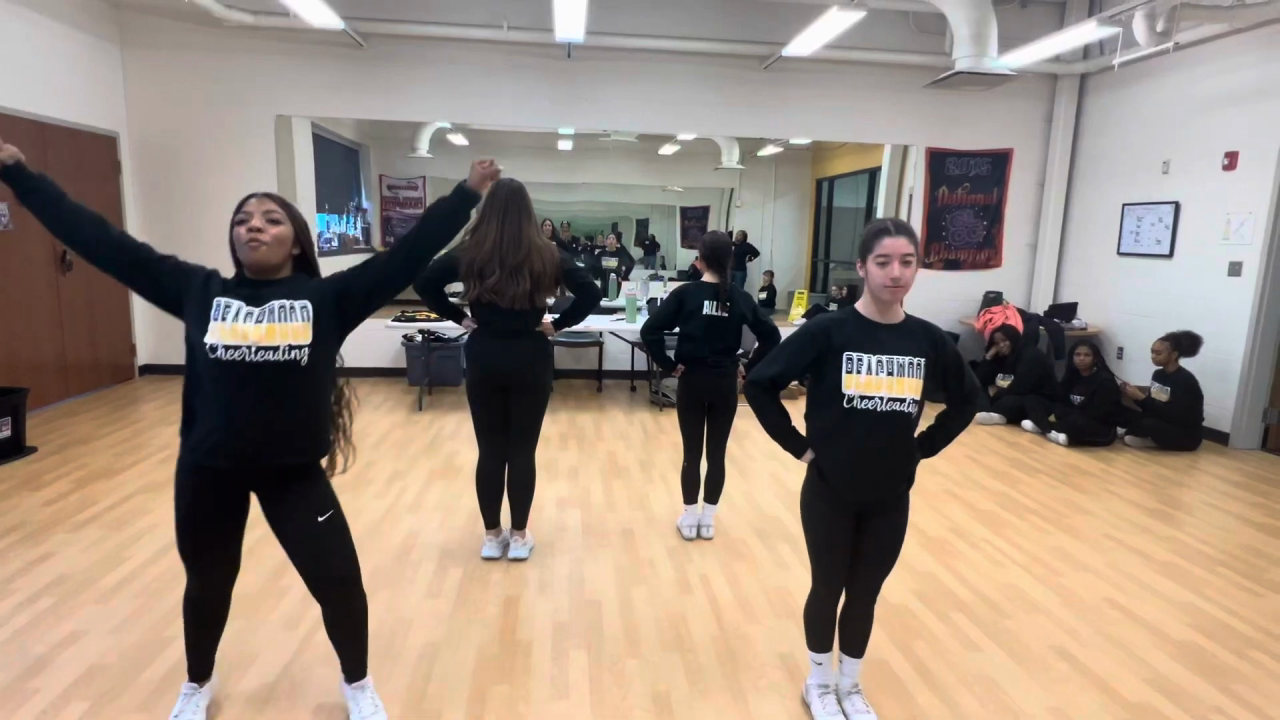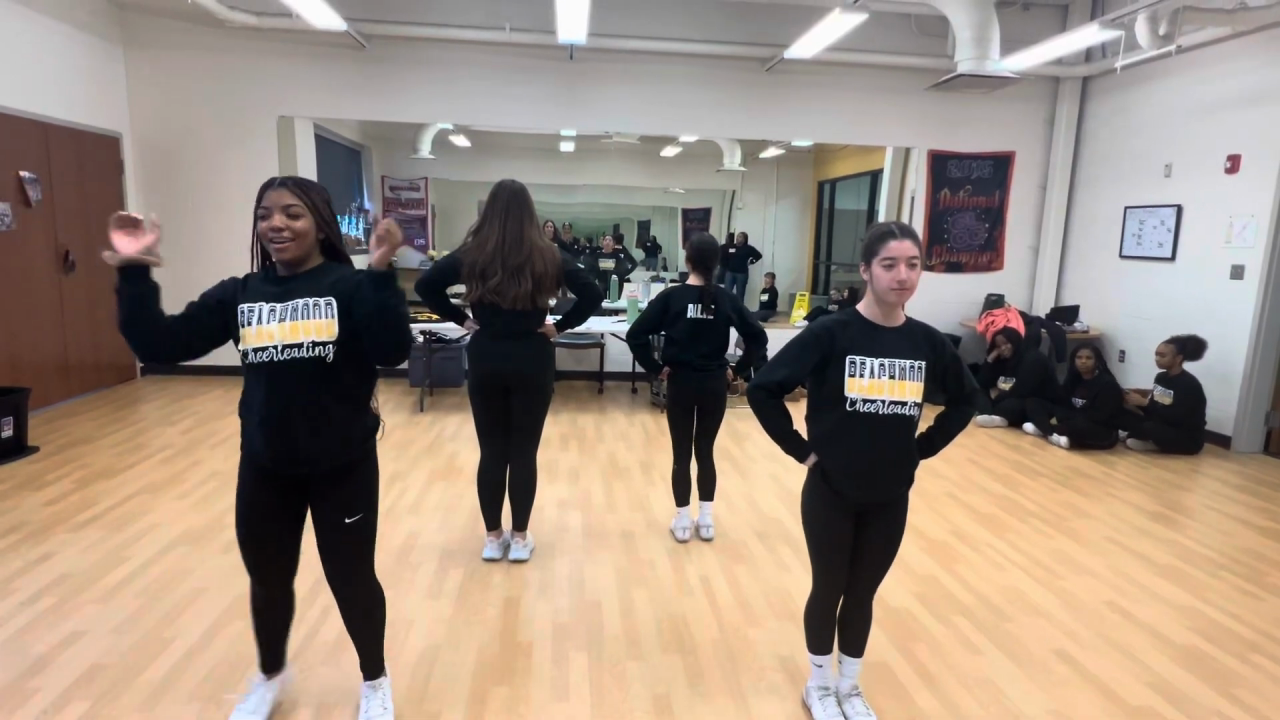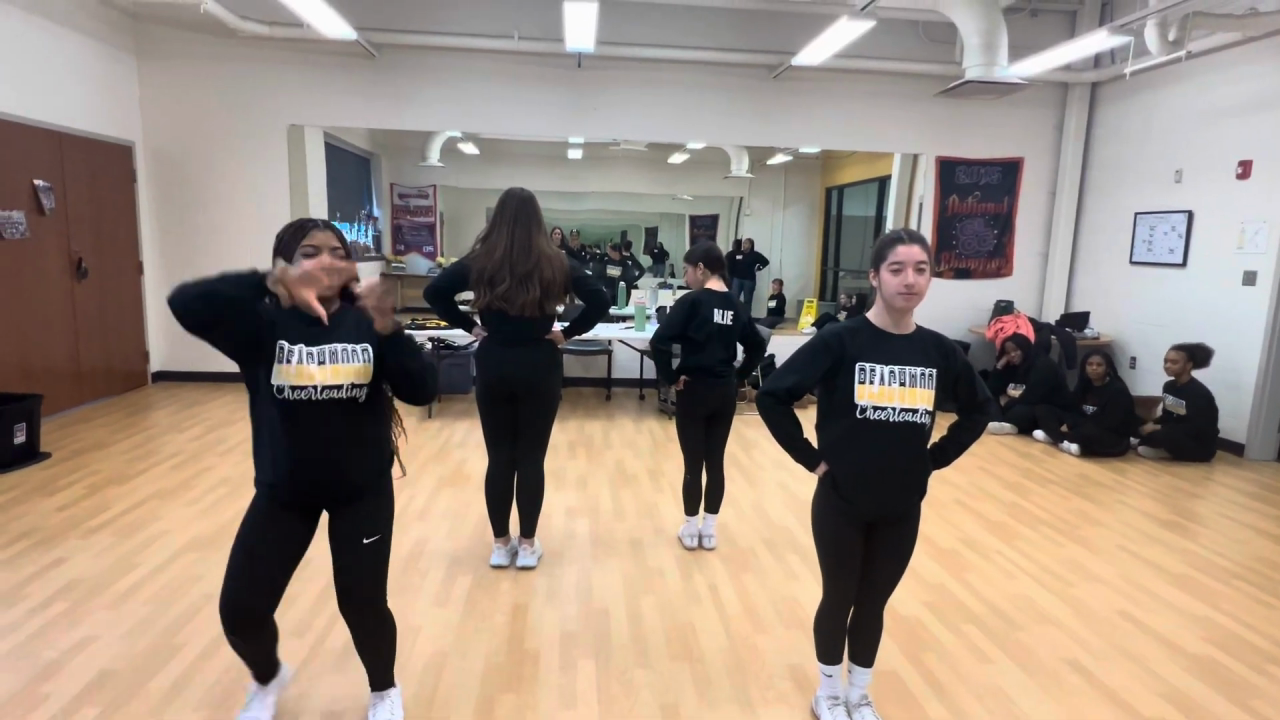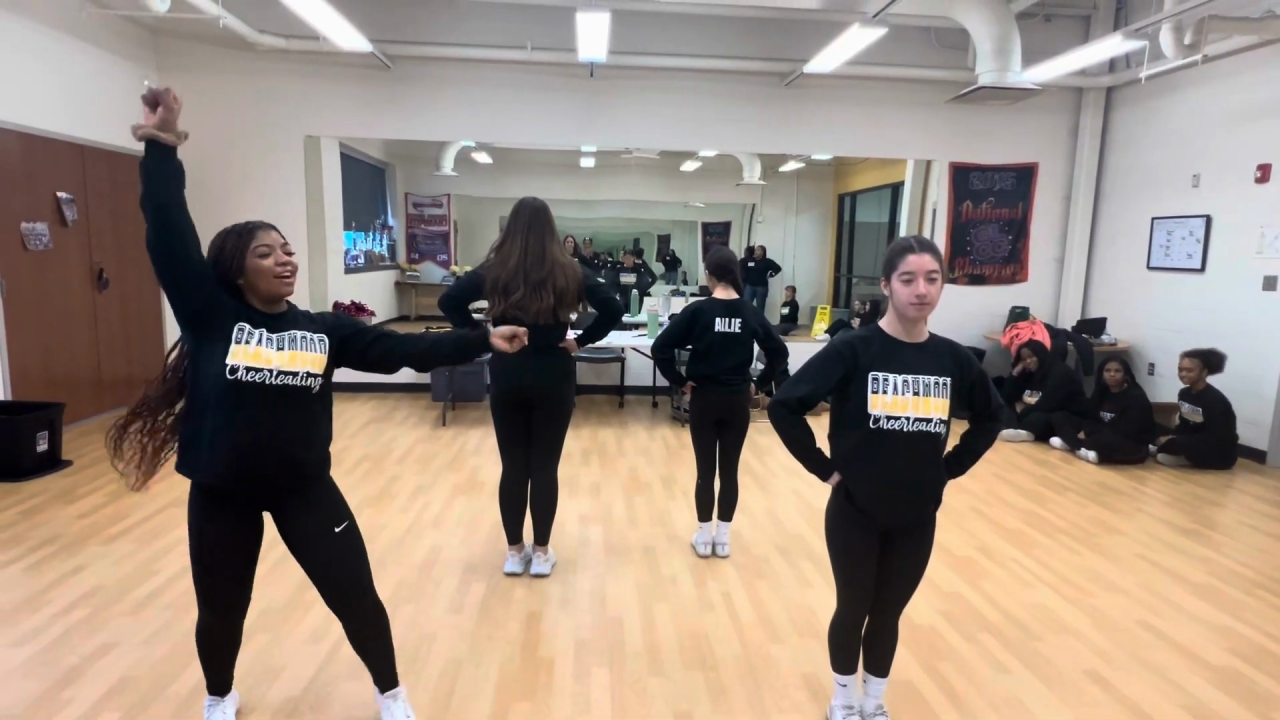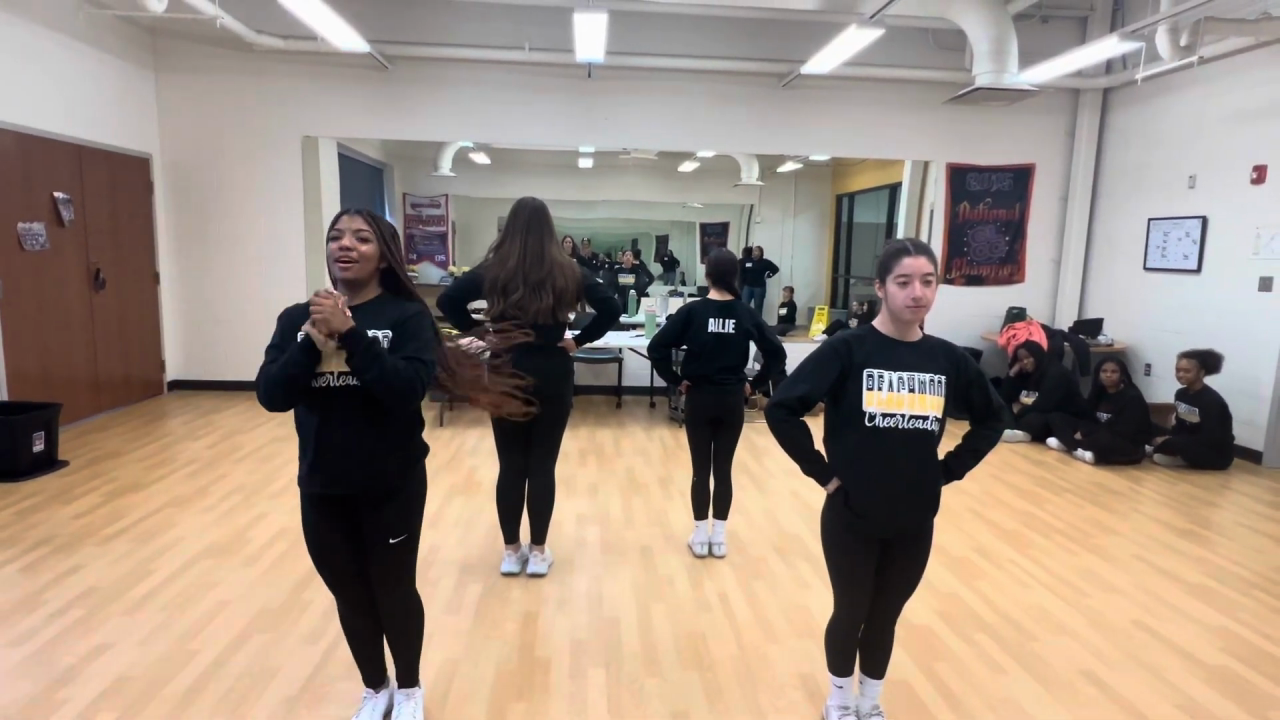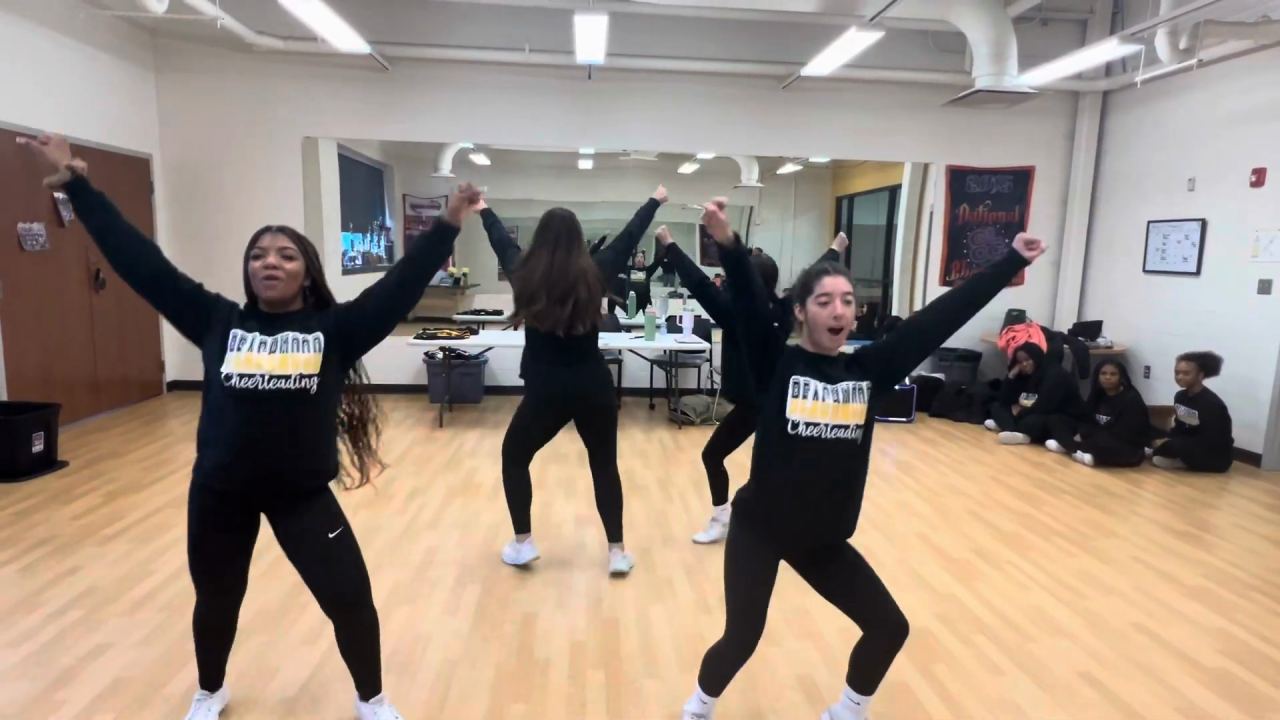
dt=0.7s
person 1, frame 1
left shoulder: (328, 298)
right shoulder: (199, 291)
left elbow: (409, 254)
right elbow: (106, 243)
left wrist: (467, 193)
left hip: (295, 471)
right hip: (209, 469)
left knee: (340, 583)
right knee: (207, 586)
person 1, frame 2
left shoulder: (352, 289)
right shoulder: (238, 294)
left elbow: (390, 351)
right elbow: (158, 349)
left wrist: (382, 275)
right wrist: (134, 272)
left hip: (342, 462)
right hip: (265, 465)
left knee: (352, 577)
right knee: (269, 578)
right ankle: (269, 676)
person 1, frame 3
left shoulder: (371, 324)
right shoulder: (258, 323)
left elbow: (421, 390)
right elbow: (185, 303)
left wrist: (388, 331)
right wrist: (271, 284)
left hip: (361, 491)
right hip: (282, 492)
left knee: (362, 603)
right knee: (239, 606)
person 1, frame 4
left shoulder: (329, 328)
right shoulder: (213, 316)
left elbow: (408, 351)
right elbow: (168, 239)
left wrist: (480, 340)
right wrist: (161, 150)
left hip: (305, 488)
right hip: (222, 493)
left knee: (355, 597)
right knee: (221, 608)
person 1, frame 5
left shoulder: (406, 315)
right shoulder: (297, 318)
left elbow: (408, 387)
right elbow: (270, 394)
left wrist: (348, 335)
right wrist: (312, 340)
left hip: (392, 483)
right hip: (322, 487)
left knee: (393, 590)
right knee: (349, 594)
person 1, frame 6
left shoulder: (333, 331)
right shoulder: (218, 321)
left elbow: (400, 287)
right elbow: (138, 260)
left wrist: (447, 227)
right wrist: (75, 183)
left hip: (303, 495)
right hip: (220, 494)
left knee: (350, 600)
right knee: (216, 602)
person 2, frame 1
left shoulder: (928, 339)
right shoulder: (827, 331)
left elbow: (967, 398)
right elbow: (759, 384)
left wrist: (923, 447)
right wrist: (799, 444)
left hip: (891, 496)
right hip: (829, 491)
left knee: (865, 594)
right knee: (828, 589)
person 2, frame 2
left shoulder: (928, 341)
right shoulder: (830, 333)
left elbow: (965, 400)
right elbow: (763, 389)
left wrist: (923, 447)
right wrist: (802, 448)
left hip: (890, 497)
right hip: (830, 492)
left knee: (863, 592)
right knee: (828, 589)
person 2, frame 3
left shoulder: (939, 350)
right shoulder: (840, 340)
left elbow: (979, 409)
right elbow: (771, 396)
left wrist: (936, 458)
right wrist: (811, 457)
left hip: (902, 507)
right hip: (841, 503)
left knee: (873, 603)
right knee: (838, 599)
person 2, frame 4
left shoulder: (954, 358)
right shoulder: (852, 349)
left elbow: (989, 418)
right elbow: (783, 406)
left wrist: (949, 469)
right wrist: (824, 467)
left hip: (917, 517)
right hip: (855, 512)
left knee: (888, 613)
right knee: (853, 609)
person 2, frame 5
left shoulder: (948, 358)
right shoulder: (847, 349)
left elbow: (991, 419)
right elbow: (780, 409)
left wrist: (949, 470)
right wrist: (822, 471)
left hip: (915, 520)
right hip: (852, 515)
left knee: (885, 617)
right knee: (850, 614)
person 2, frame 6
left shoulder: (869, 370)
right shoulder: (776, 364)
left elbow: (941, 317)
right elbow: (749, 303)
left wrist: (1012, 262)
right wrist: (728, 244)
left hip: (824, 538)
right hip: (758, 531)
left knee: (890, 628)
right knee: (740, 641)
person 3, frame 1
left shoulder: (469, 254)
right shoulder: (545, 256)
left elbow: (423, 283)
right elbow: (591, 293)
left wrist: (459, 317)
right wrist: (558, 323)
left hip: (483, 359)
right hip: (530, 360)
left knee: (489, 450)
right knee: (522, 451)
left ankle: (492, 535)
right ankle: (518, 536)
person 3, frame 2
left shoulder: (471, 255)
right shoulder: (547, 257)
left elbow: (425, 286)
right elbow: (592, 294)
left wrist: (461, 319)
right wrist: (560, 326)
left hip: (485, 360)
right hip: (531, 362)
left knee: (491, 451)
right knee: (523, 452)
left ankle: (492, 537)
right ankle: (519, 538)
person 3, frame 3
left shoulder: (480, 262)
right shoulder: (555, 264)
left elbow: (434, 292)
right elbow: (600, 301)
left wrist: (470, 326)
right wrist: (568, 332)
left hip: (493, 366)
right hip: (539, 368)
left knee: (499, 458)
right knee: (531, 459)
left ankle: (501, 544)
right ankle: (527, 545)
person 3, frame 4
left shoulder: (494, 271)
right shoulder: (568, 272)
left elbow: (449, 301)
right elbow: (613, 309)
right wrist: (581, 340)
left hip: (507, 375)
right hip: (552, 376)
left knee: (512, 465)
right knee: (545, 466)
left ankle: (514, 551)
right ankle: (541, 552)
person 3, frame 5
left shoulder: (492, 271)
right shoulder: (566, 272)
left elbow: (447, 301)
right elbow: (611, 308)
left wrist: (483, 334)
right wrist: (579, 339)
right hip: (551, 376)
left knee: (510, 465)
right knee: (543, 466)
left ankle: (511, 551)
right ankle: (538, 552)
person 3, frame 6
left shoulder: (525, 274)
right shoulder: (593, 274)
left elbow: (502, 244)
right elbow: (628, 237)
left wrist: (484, 212)
right wrist: (655, 202)
left hip: (543, 388)
right hip: (592, 386)
left knee: (514, 458)
right knee: (605, 467)
left ankle: (523, 541)
right ankle: (617, 550)
person 4, frame 1
left shoulder: (685, 293)
right shoulder: (740, 298)
left elbow: (650, 331)
right elbow: (771, 336)
left wrist: (669, 365)
right wrist: (749, 368)
left hip: (692, 380)
right hip: (726, 382)
left knee: (691, 452)
right knee: (717, 453)
left ankle: (689, 518)
right ankle: (708, 519)
person 4, frame 2
left shoulder: (671, 297)
right shoulder: (726, 299)
left elbow: (636, 335)
right elbow: (758, 337)
left wrist: (656, 368)
right wrist: (736, 369)
left hip: (680, 383)
right hip: (715, 384)
left knee: (682, 454)
right knee: (706, 452)
left ankle: (683, 522)
right ankle: (706, 519)
person 4, frame 3
left shoulder: (693, 301)
right shoulder: (736, 306)
left elbow: (660, 341)
right elbow: (757, 346)
left wrist: (670, 377)
right wrist: (737, 376)
left hip: (694, 391)
right hip: (726, 393)
left knee: (693, 464)
right knee: (715, 462)
left ankle: (691, 529)
right ankle: (709, 529)
person 4, frame 4
left shoulder: (697, 311)
right shoulder: (750, 313)
left elbow: (661, 348)
right elbow: (779, 352)
left wrist: (680, 381)
right wrist: (759, 383)
left hip: (704, 399)
right hip: (738, 400)
left knee: (706, 470)
right knee: (730, 470)
left ankle: (704, 537)
right ankle: (723, 538)
person 4, frame 5
left shoulder: (692, 312)
right shoulder: (746, 314)
left elbow: (657, 348)
right elbow: (777, 353)
left wrist: (675, 380)
right wrist: (754, 383)
left hip: (698, 399)
right hip: (732, 400)
left knee: (701, 469)
right knee: (723, 469)
left ankle: (700, 536)
right ankle: (719, 536)
person 4, frame 6
left shoulder: (735, 313)
right shoulder: (786, 313)
left elbow: (699, 283)
left wrist: (669, 246)
right wrist: (835, 250)
left hip: (750, 404)
left knee: (712, 456)
left ankle: (722, 521)
